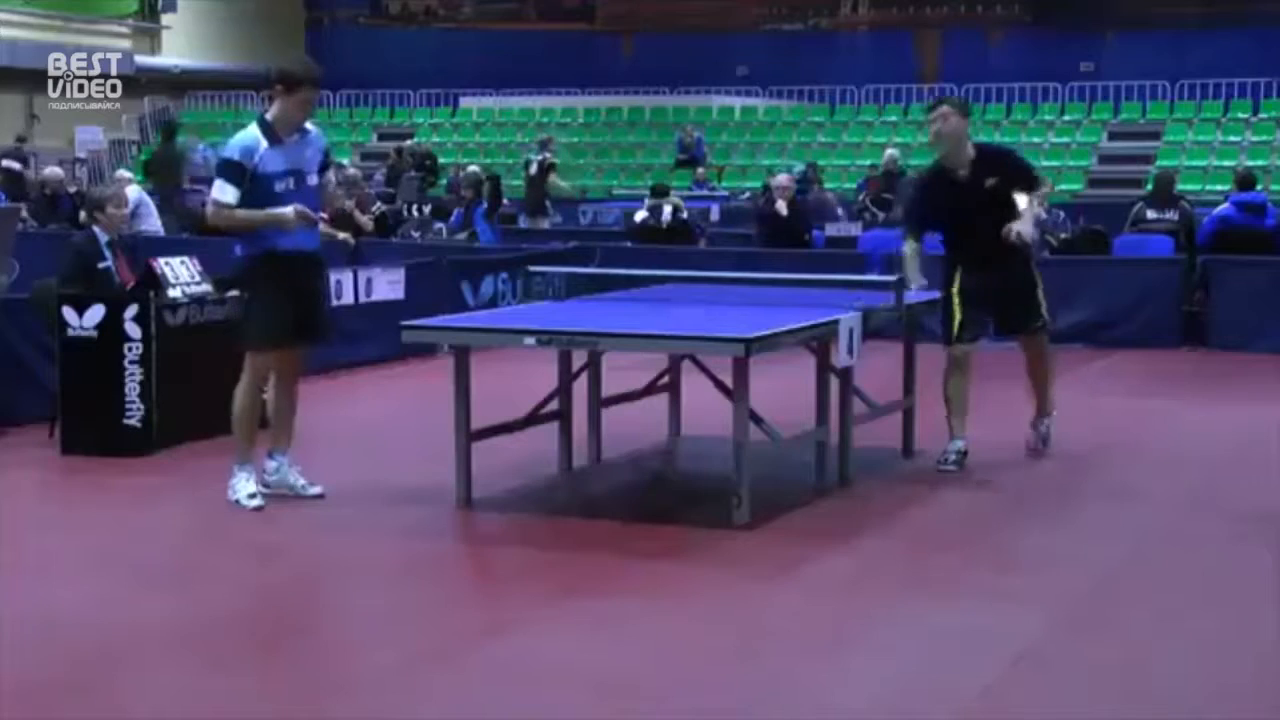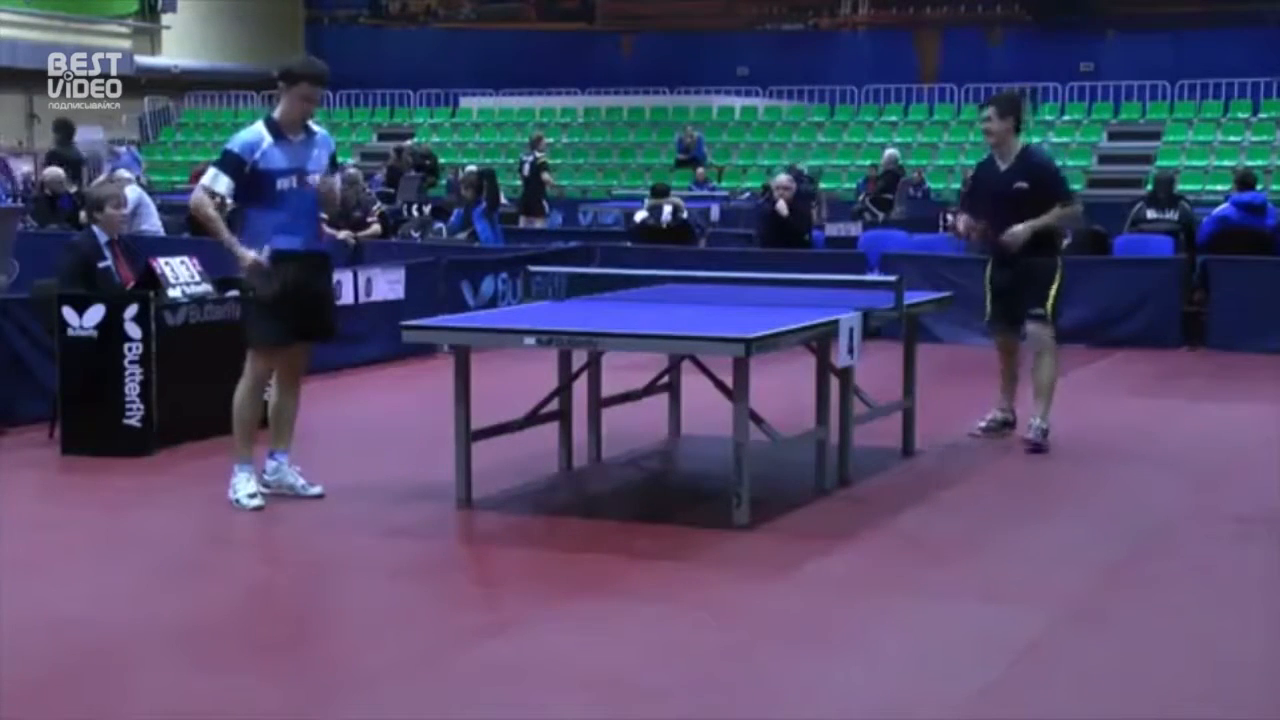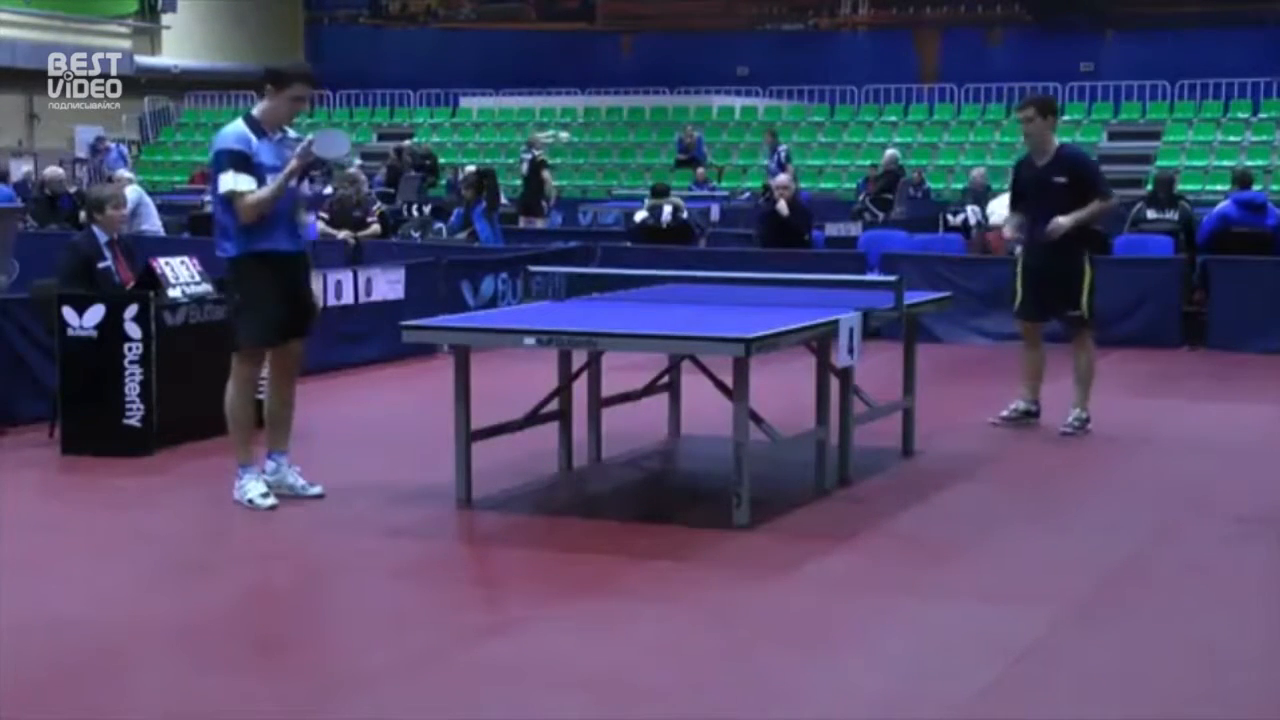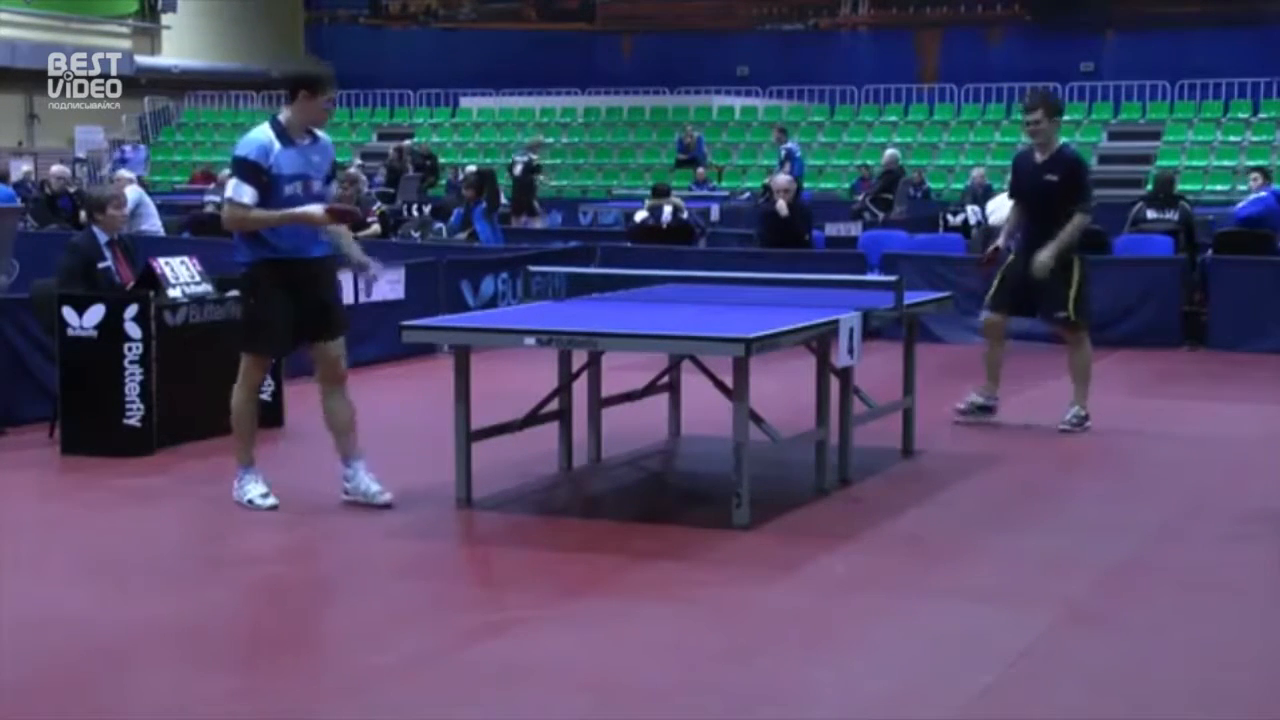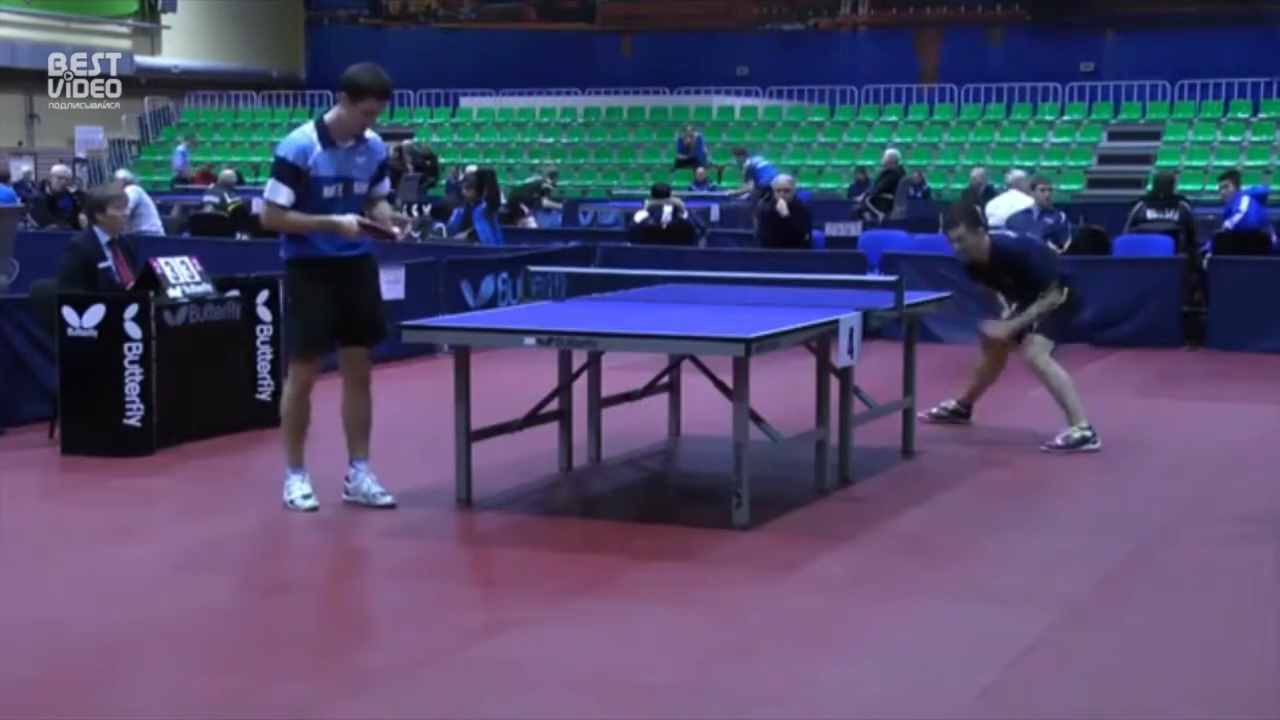
dt=1s
person 1, frame 1
left shoulder: (315, 139)
right shoulder: (245, 146)
right elbow: (216, 213)
right wrist: (273, 215)
left hip: (307, 264)
right hip: (267, 267)
left knee: (291, 369)
right knee: (259, 369)
left ankle: (278, 466)
right ankle: (242, 472)
person 1, frame 2
left shoulder: (323, 141)
right shoulder: (249, 143)
right elbow: (200, 200)
left wrist: (328, 193)
right wrist: (238, 249)
left hip: (311, 264)
right hip: (270, 269)
left knee: (293, 369)
right knee: (260, 368)
left ankle: (279, 465)
right ankle: (242, 472)
person 1, frame 3
left shoulder: (292, 140)
right shoulder: (234, 140)
right elbow: (247, 210)
left wrist: (307, 269)
right wrist: (290, 171)
left hip: (290, 262)
right hip: (252, 266)
left knee: (287, 367)
right knee: (248, 368)
left ankle: (278, 465)
right ankle: (246, 474)
person 1, frame 4
left shoulder: (323, 146)
right shoulder: (257, 146)
right elbow: (232, 216)
left wrist: (356, 254)
right wrist: (297, 216)
left hip: (315, 267)
right hip: (268, 271)
left knee: (334, 369)
right knee: (253, 373)
left ankle: (353, 473)
right ankle: (246, 475)
person 1, frame 5
left shoulder: (374, 148)
right shoulder: (298, 147)
right elbow: (271, 216)
left wrist: (387, 219)
right wrist: (332, 223)
left hip: (357, 267)
right hip: (310, 270)
left knee: (358, 372)
right knee: (302, 376)
left ankle: (358, 473)
right ankle: (295, 474)
person 2, frame 1
left shoulder: (999, 159)
right shoulder: (931, 183)
left elbow: (1036, 188)
right elbow: (912, 237)
left wrist: (1027, 219)
right wrist: (914, 278)
left hip: (1013, 264)
right hip: (967, 274)
left knee: (1036, 343)
right knee: (958, 354)
left ankle: (1043, 417)
right ankle: (957, 440)
person 2, frame 2
left shoulder: (1039, 164)
right shoulder: (983, 170)
left elbow: (1071, 209)
right elbow: (973, 218)
left wrist: (1029, 227)
right wrist: (965, 224)
left hip: (1039, 263)
right hip: (1002, 265)
left knee: (1040, 337)
right knee: (1005, 341)
left ankle: (1039, 422)
right ankle: (1005, 413)
person 2, frame 3
left shoulder: (1077, 160)
right shoulder: (1023, 166)
left elbow: (1106, 201)
left wrist: (1072, 219)
right wrist: (1010, 229)
left hip: (1071, 259)
right hip: (1034, 258)
left knee: (1080, 333)
right knee: (1029, 331)
left ankle: (1081, 410)
right ankle: (1029, 403)
person 2, frame 4
left shoulder: (1071, 162)
right shoulder: (1021, 161)
left elbow: (1083, 215)
left wrist: (1052, 250)
right wrist: (1004, 238)
left hip: (1058, 261)
right hip: (1023, 256)
left knee: (1073, 332)
right knee: (991, 321)
left ankle: (1080, 408)
right ankle: (986, 397)
person 2, frame 5
left shoulder: (1015, 250)
right shoulder: (973, 261)
left elbow: (1051, 295)
left wrist: (1012, 325)
right wrist: (1007, 310)
left hip: (1055, 296)
right hip: (1028, 298)
left knee: (1035, 353)
right knee: (993, 346)
left ankle: (1082, 429)
right ankle: (962, 406)
